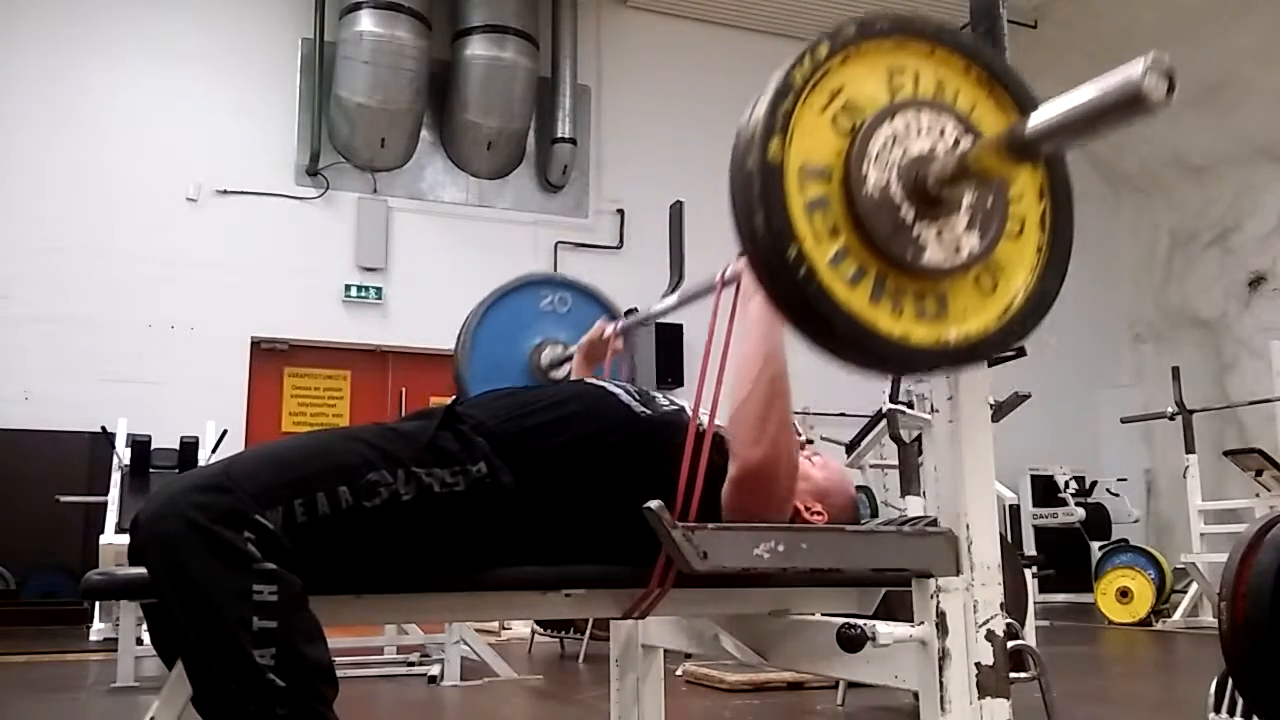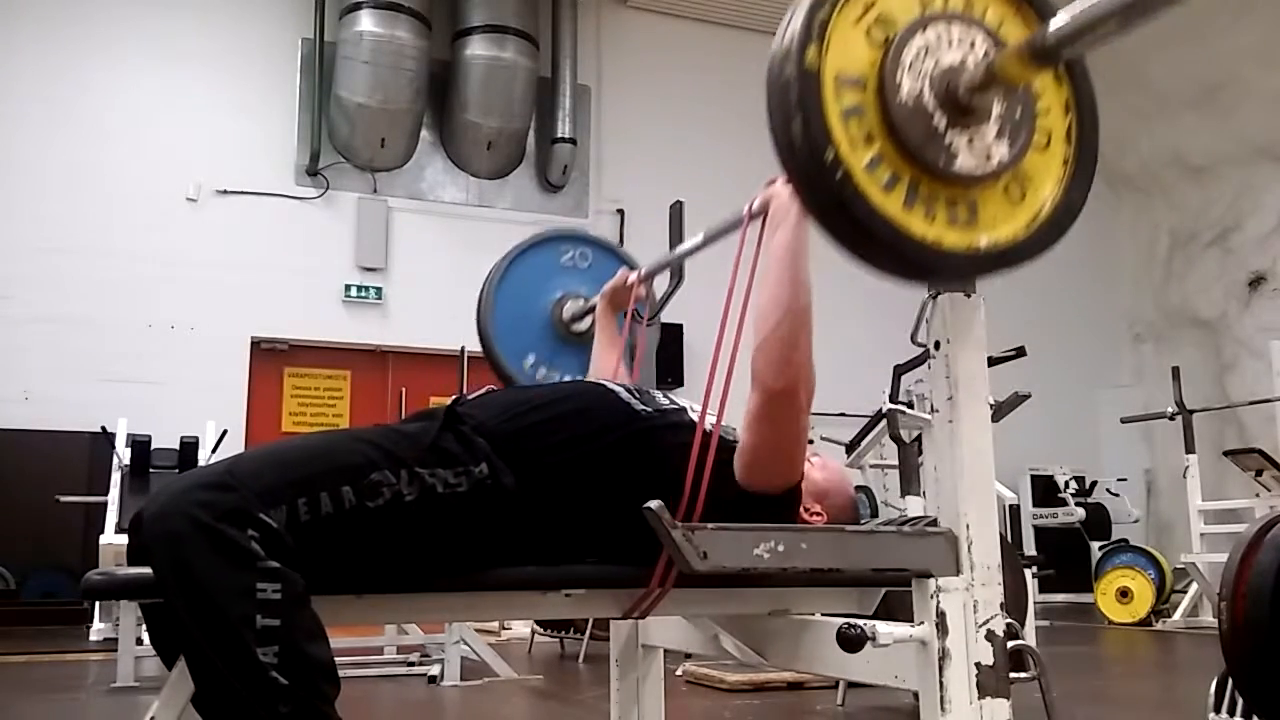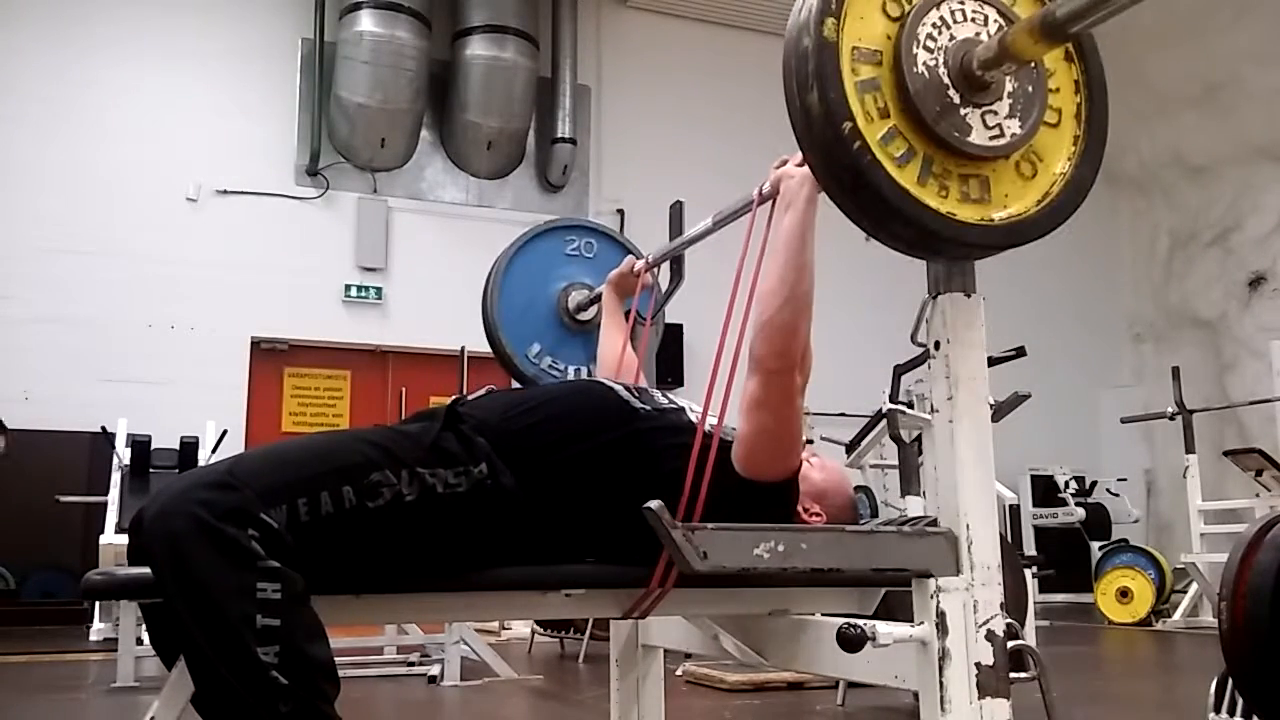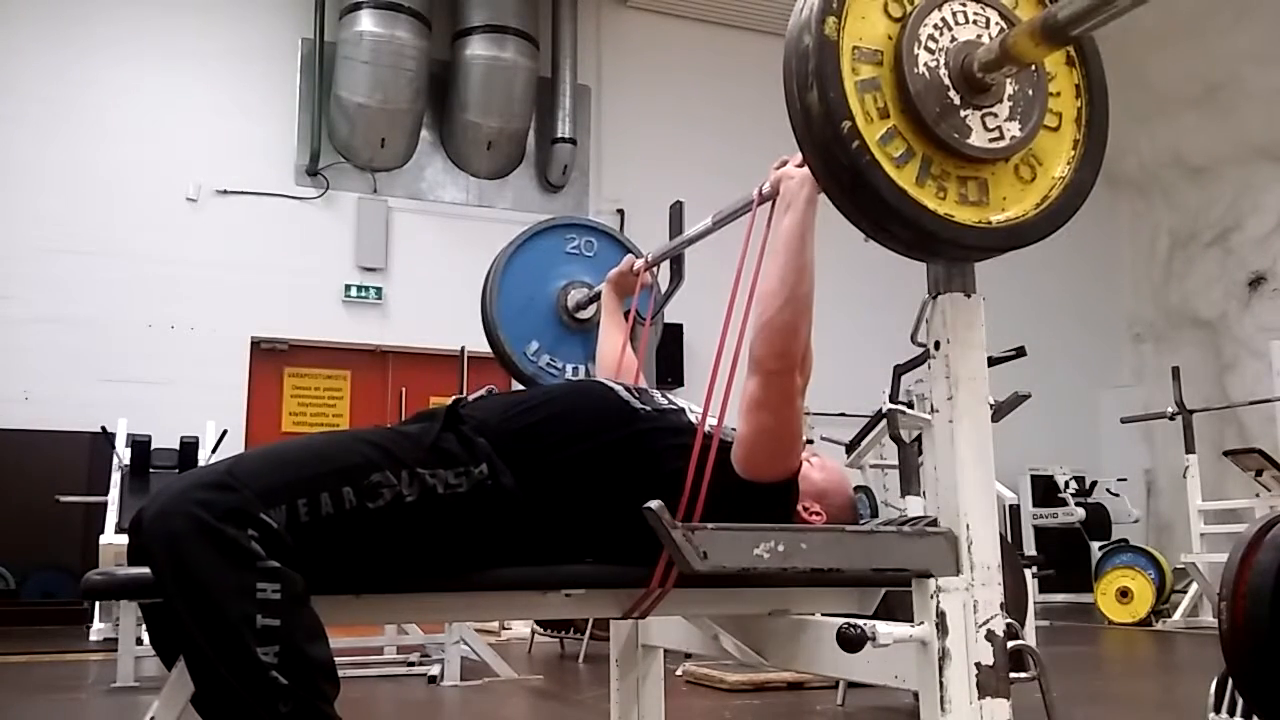
dt=0.3s
person 1, frame 1
left shoulder: (756, 502)
right shoulder: (685, 462)
left elbow: (755, 454)
left wrist: (764, 288)
right wrist: (585, 366)
left knee: (205, 519)
right knee: (181, 522)
person 1, frame 2
left shoulder: (752, 499)
right shoulder: (706, 460)
left elbow: (781, 386)
right elbow: (612, 414)
left wrist: (788, 220)
right wrist: (609, 316)
left knee: (205, 516)
right knee: (181, 521)
person 1, frame 3
left shoulder: (750, 497)
right shoulder: (695, 460)
left elbow: (778, 366)
right elbow: (619, 406)
left wrist: (798, 200)
right wrist: (614, 301)
left knee: (205, 516)
right knee: (176, 521)
person 1, frame 4
left shoulder: (749, 495)
right shoulder: (692, 454)
left elbow: (778, 368)
right elbow: (619, 405)
left wrist: (798, 201)
right wrist: (614, 301)
left knee: (205, 515)
right knee: (181, 518)
